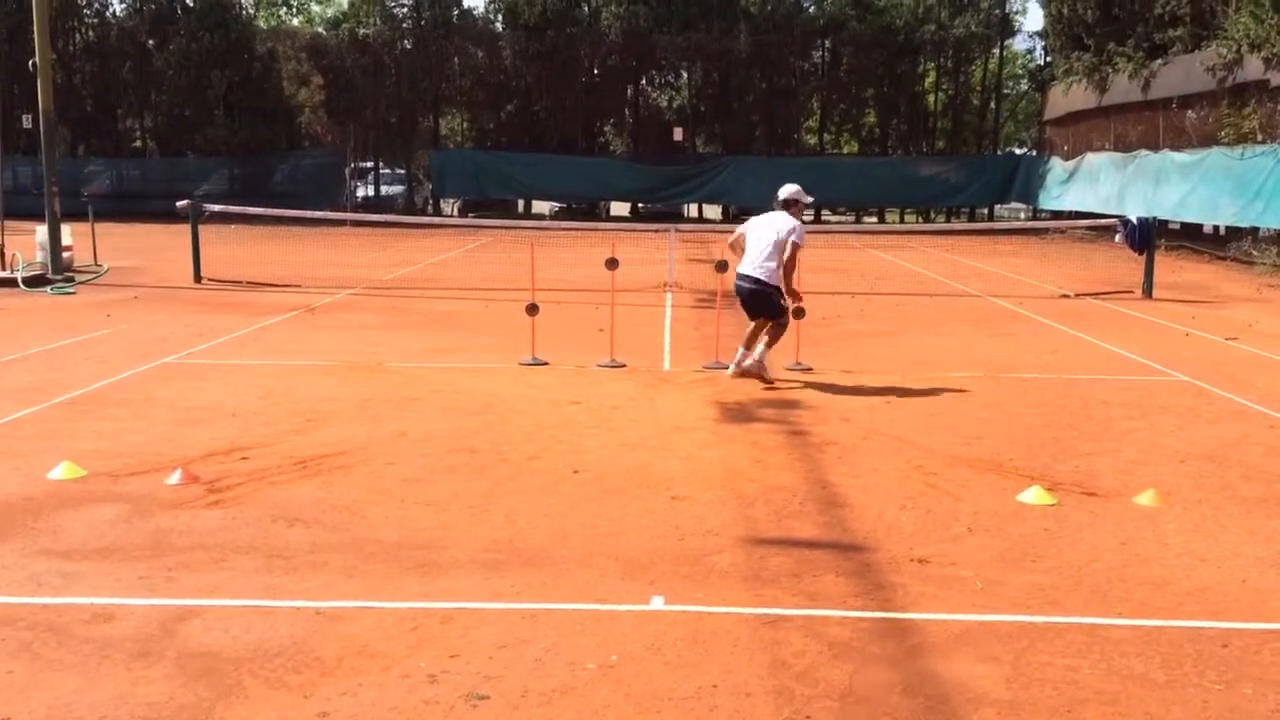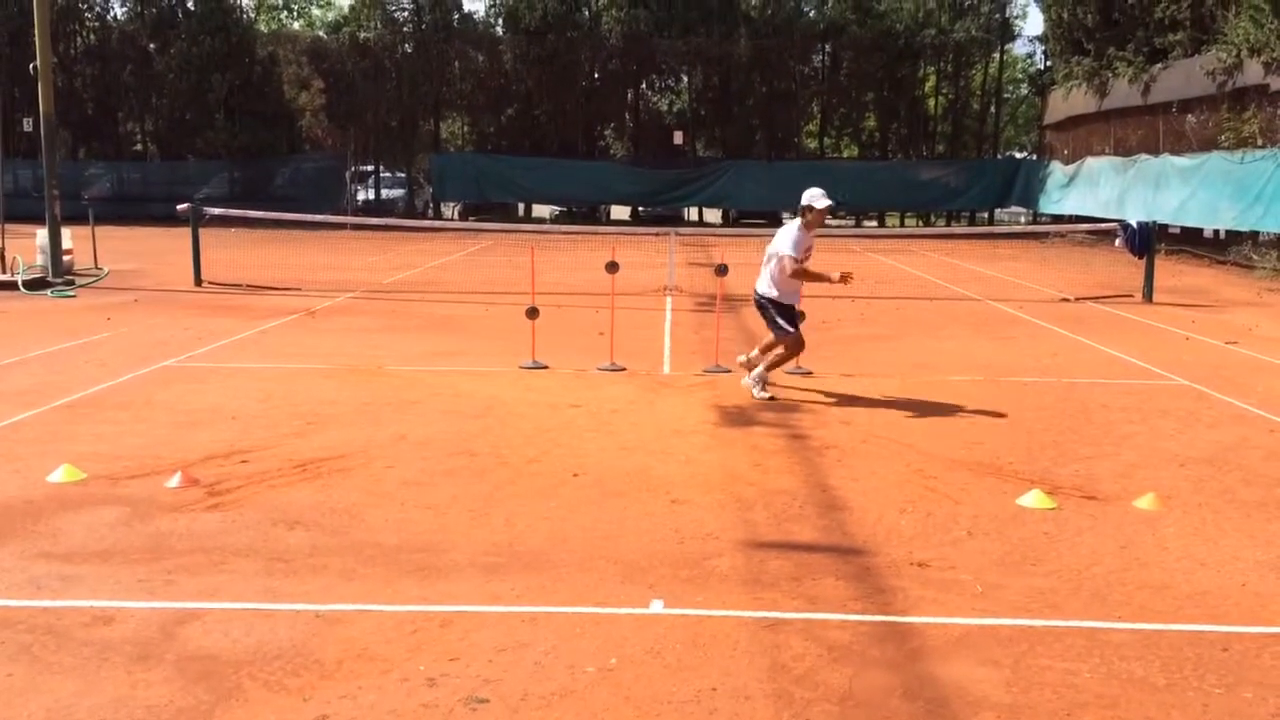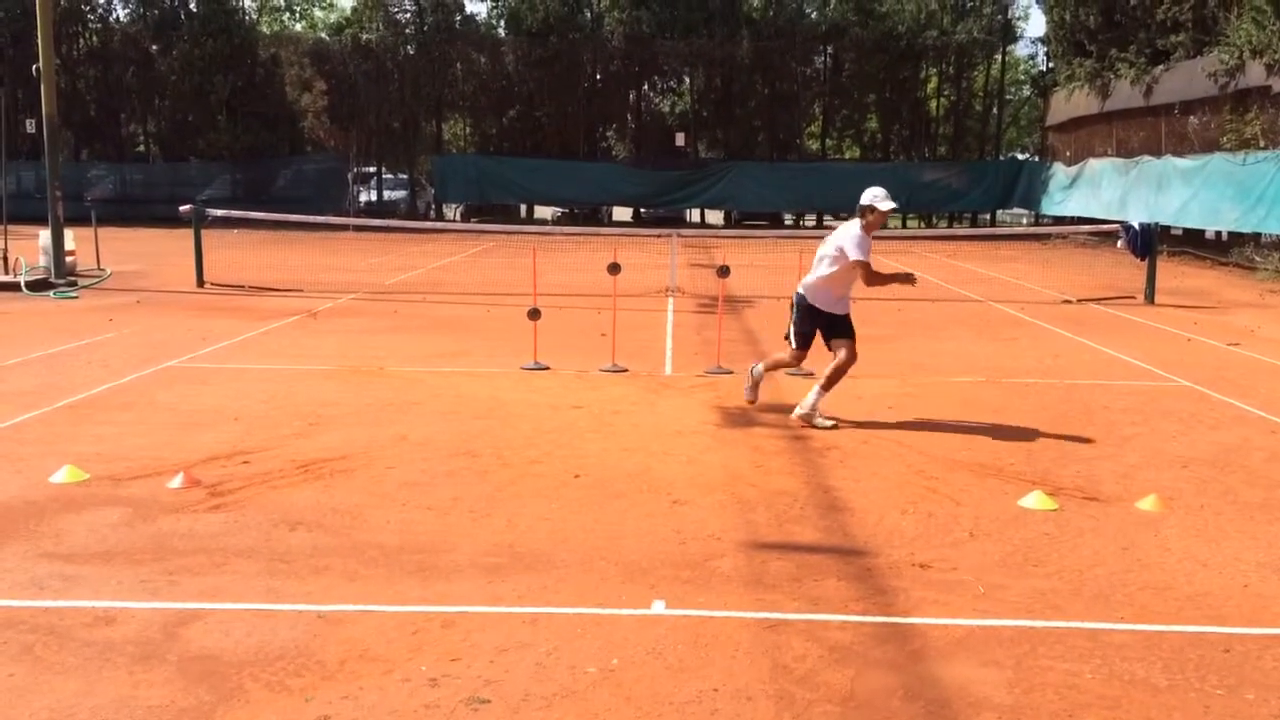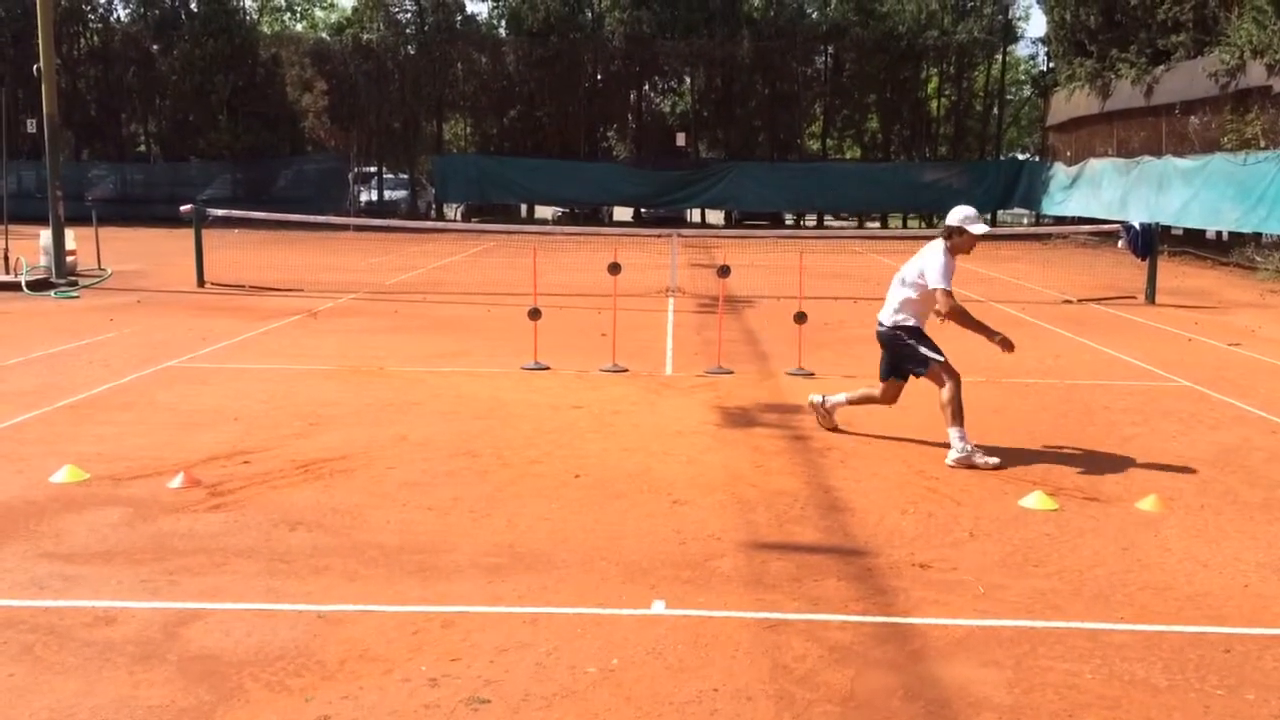
dt=0.3s
person 1, frame 1
left shoulder: (759, 219)
right shoulder: (794, 225)
left elbow: (732, 242)
right elbow: (789, 259)
right wrist: (789, 288)
left hip: (742, 279)
right hip: (763, 283)
left knee: (760, 321)
right knee: (780, 321)
left ankle: (738, 364)
right ankle: (757, 360)
person 1, frame 2
left shoulder: (807, 230)
right shoulder: (793, 234)
right elbow: (793, 271)
right wrist: (829, 277)
left hip: (785, 295)
right hip: (771, 296)
left knee: (782, 336)
right knee: (794, 345)
left ankle: (749, 359)
right ankle: (754, 378)
person 1, frame 3
left shoulder: (861, 233)
right shoulder: (854, 235)
left elbow: (827, 243)
right elbow: (868, 278)
right wrist: (897, 278)
left hip: (837, 306)
right hip: (810, 302)
left knee: (846, 357)
right knee: (795, 358)
left ankle: (808, 408)
right ankle: (758, 371)
person 1, frame 4
left shoulder: (937, 248)
right shoulder: (937, 260)
right elbow: (949, 308)
left wrist: (930, 306)
right wrist: (993, 335)
left hip: (894, 327)
right hip: (898, 328)
left knee: (887, 395)
right knee: (951, 378)
left ankle: (826, 403)
right ankle: (961, 449)
